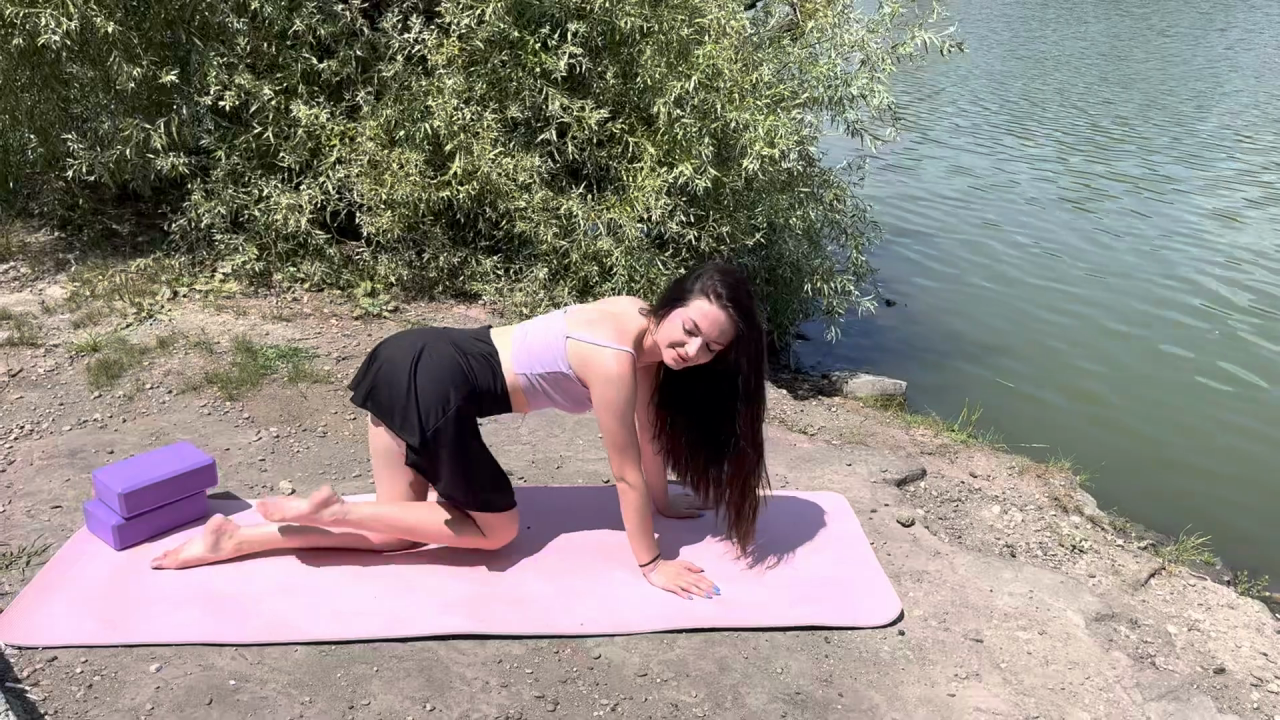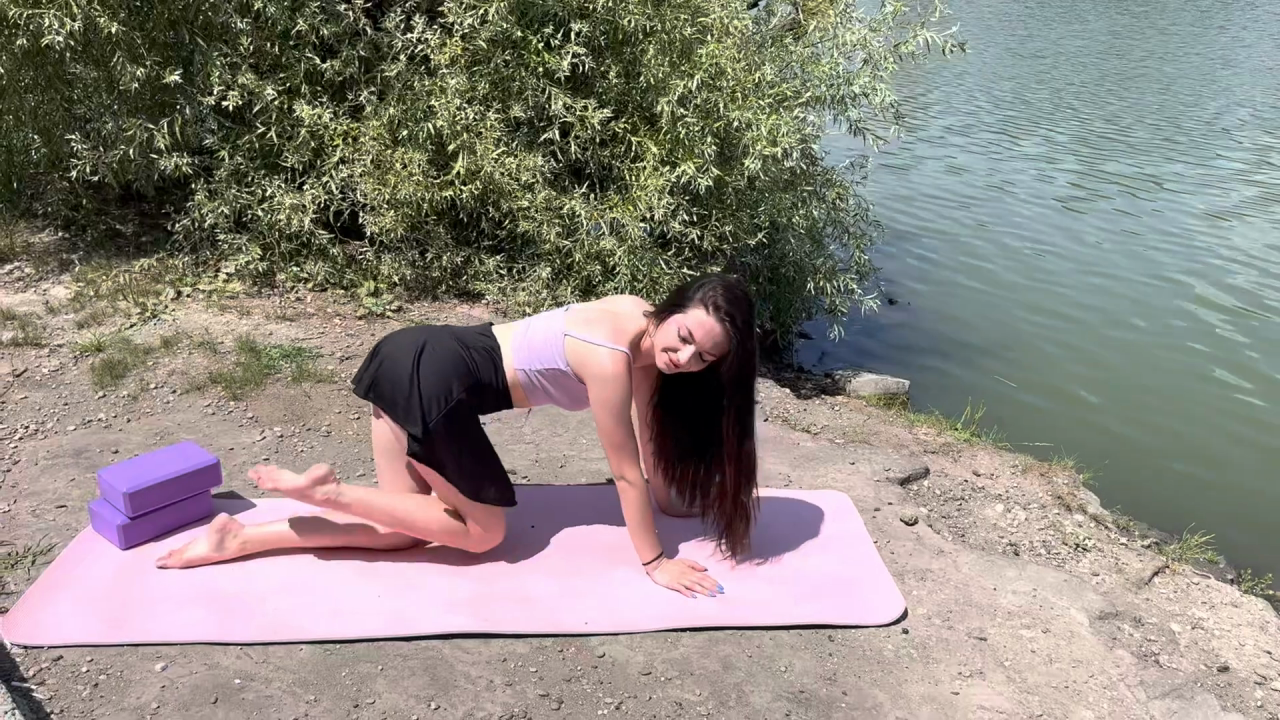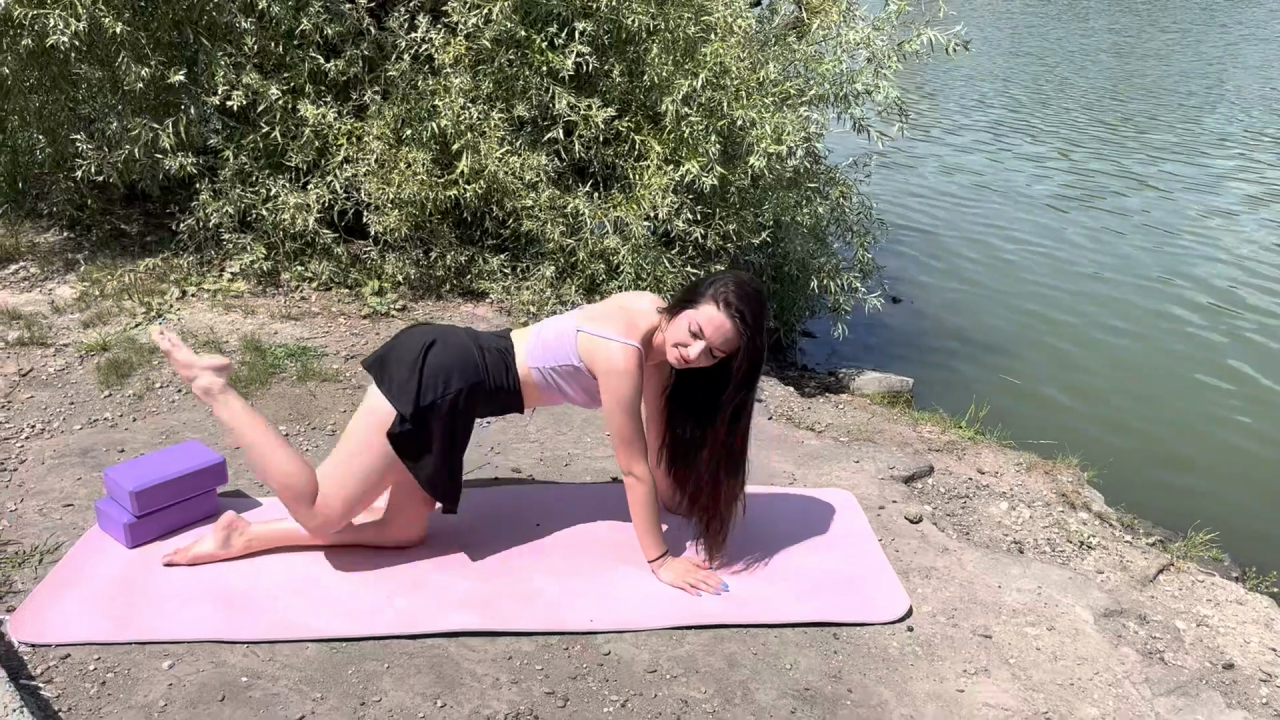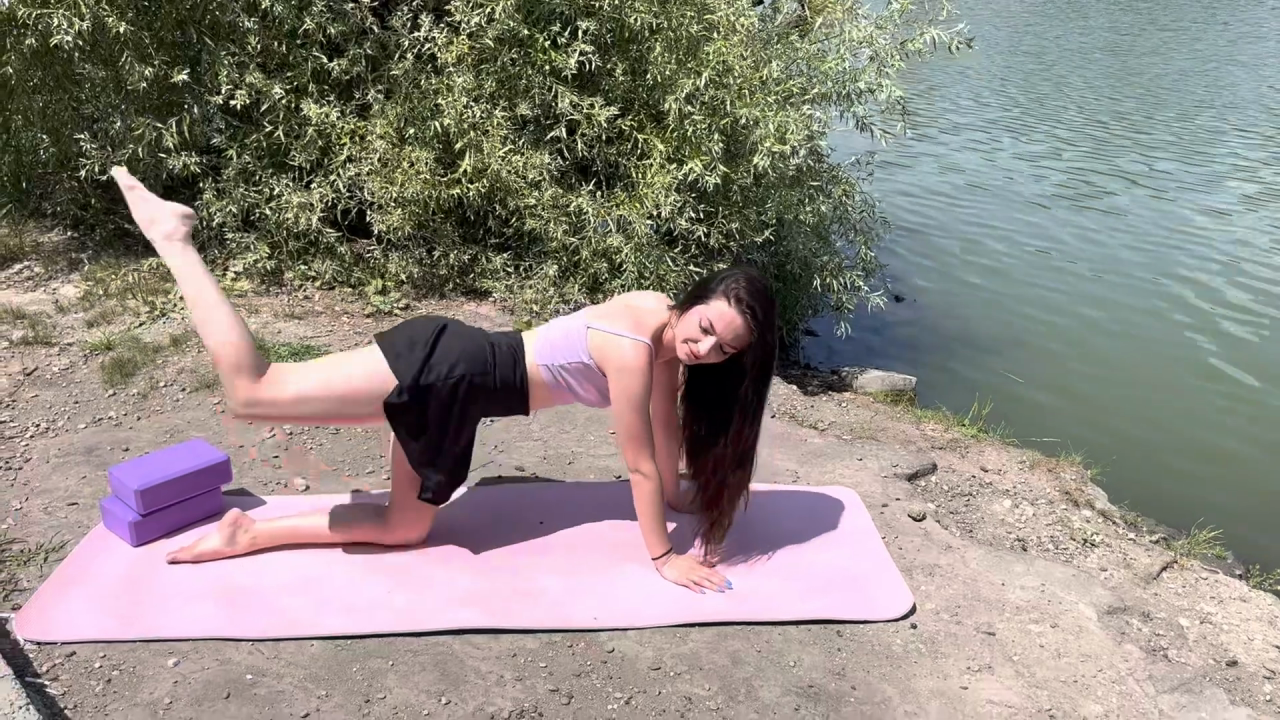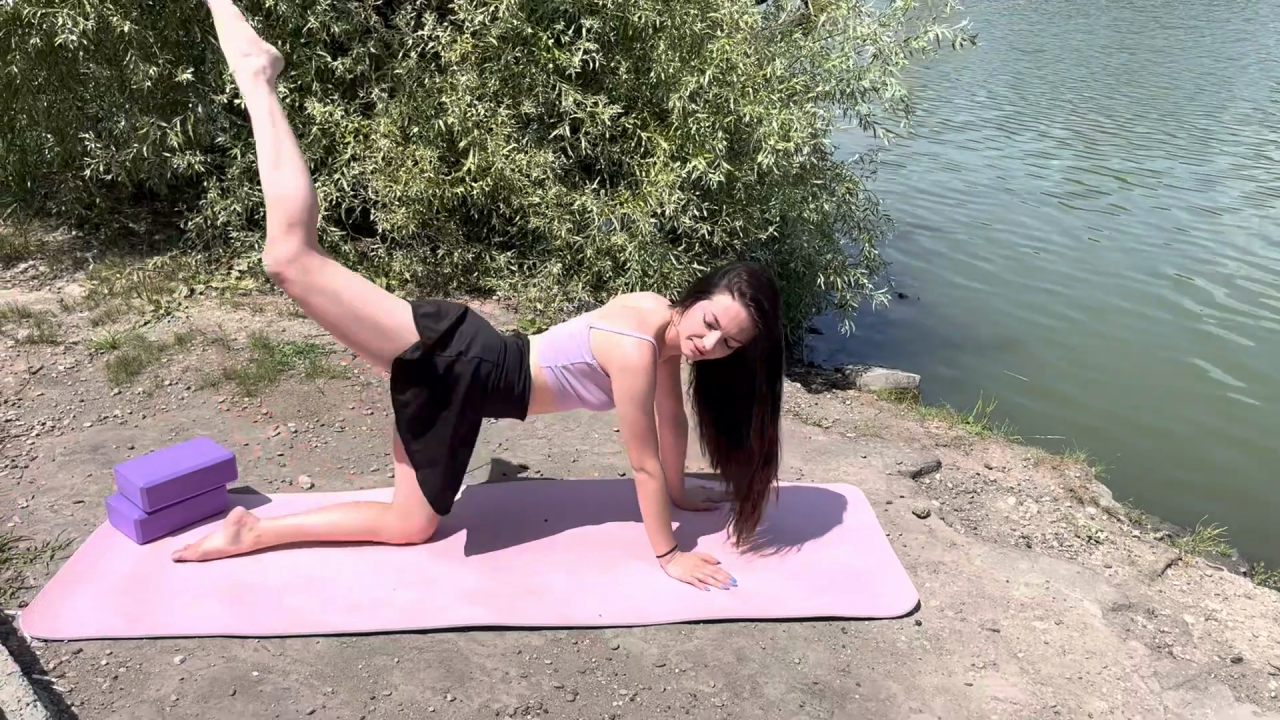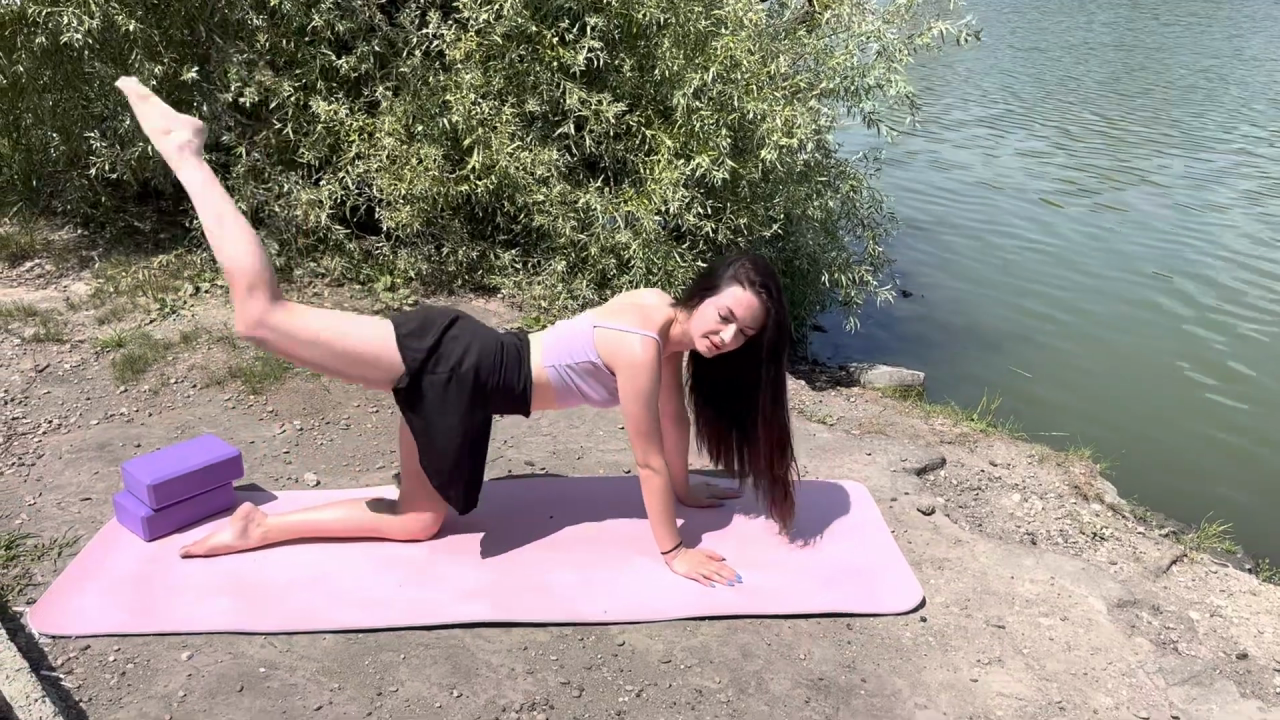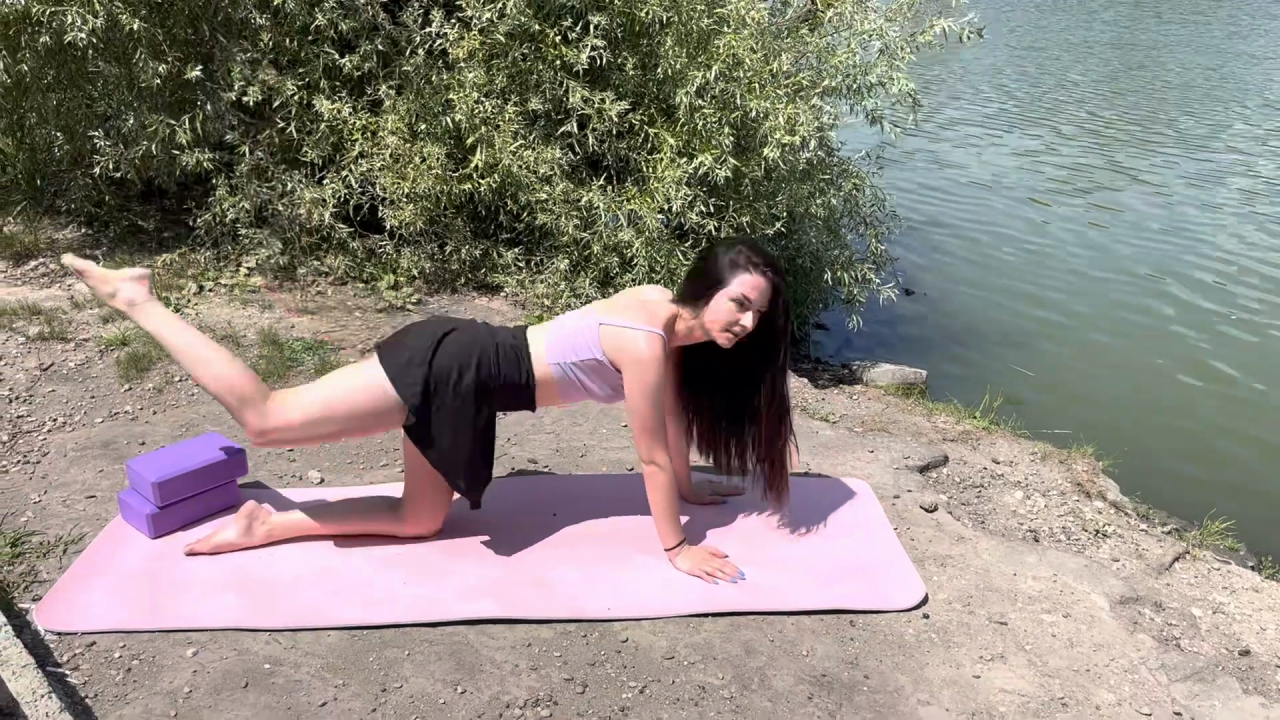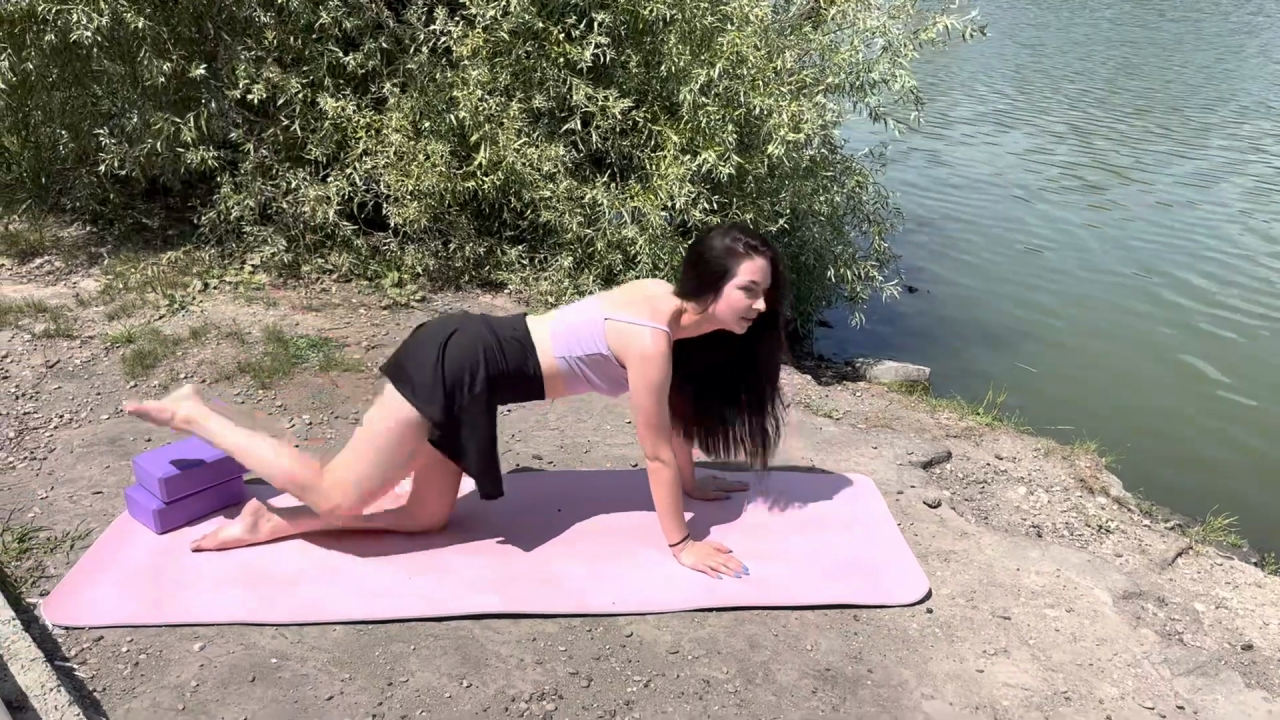
dt=0.2s
person 1, frame 1
left shoulder: (639, 319)
right shoulder: (615, 360)
left elbow: (649, 429)
right elbow: (626, 472)
left wrist: (661, 500)
right wrist: (650, 562)
left hip: (418, 361)
right hip: (433, 387)
left knee: (399, 527)
right knee: (496, 530)
left ankle: (234, 538)
right ankle: (332, 509)
person 1, frame 2
left shoulder: (640, 317)
right shoulder: (611, 358)
left elbow: (648, 425)
right elbow: (626, 469)
left wrist: (663, 498)
right wrist: (654, 561)
left hip: (423, 358)
right hip: (434, 380)
left knee: (401, 529)
right knee: (484, 532)
left ankle: (238, 536)
right ankle: (324, 488)
person 1, frame 3
left shoulder: (654, 317)
right shoulder: (622, 354)
left elbow: (660, 427)
right elbow: (635, 468)
left wrist: (671, 499)
right wrist: (659, 558)
left hip: (446, 362)
right hip: (439, 376)
left knee: (401, 528)
right knee: (320, 512)
left ankle: (242, 534)
right ankle: (214, 386)
person 1, frame 4
left shoulder: (662, 318)
right shoulder: (631, 350)
left elbow: (665, 426)
right elbow: (642, 465)
left wrist: (676, 496)
right wrist: (661, 556)
left hip: (453, 386)
right hip: (438, 367)
left knee: (405, 527)
right knee: (252, 392)
left ankle: (246, 531)
right ankle: (173, 235)
person 1, frame 5
left shoulder: (665, 327)
right shoulder: (635, 350)
left elbow: (671, 428)
right elbow: (644, 464)
left wrist: (678, 498)
right wrist: (668, 554)
left hip: (457, 385)
right hip: (447, 355)
left knee: (411, 526)
right knee: (289, 257)
left ankle: (253, 531)
right ankle: (257, 79)
person 1, frame 6
left shoulder: (660, 313)
right shoulder: (642, 346)
left elbow: (674, 424)
right elbow: (648, 463)
left wrist: (685, 491)
right wrist: (672, 551)
left hip: (465, 377)
right hip: (450, 364)
left knee: (418, 523)
right knee: (260, 314)
left ankle: (258, 526)
right ankle: (184, 150)
person 1, frame 7
left shoulder: (665, 307)
right shoulder: (646, 341)
left elbow: (673, 413)
right elbow: (652, 455)
left wrist: (682, 486)
right wrist: (675, 543)
left hip: (469, 360)
right hip: (454, 369)
left knee: (422, 518)
right knee: (264, 418)
left ankle: (262, 523)
right ankle: (137, 298)
person 1, frame 8
left shoulder: (664, 298)
right shoulder: (651, 339)
left elbow: (674, 409)
right elbow: (657, 452)
left wrist: (689, 483)
right wrist: (679, 541)
left hip: (471, 351)
right hip: (461, 366)
left knee: (427, 512)
right knee: (335, 498)
left ankle: (267, 521)
right ankle: (189, 413)
